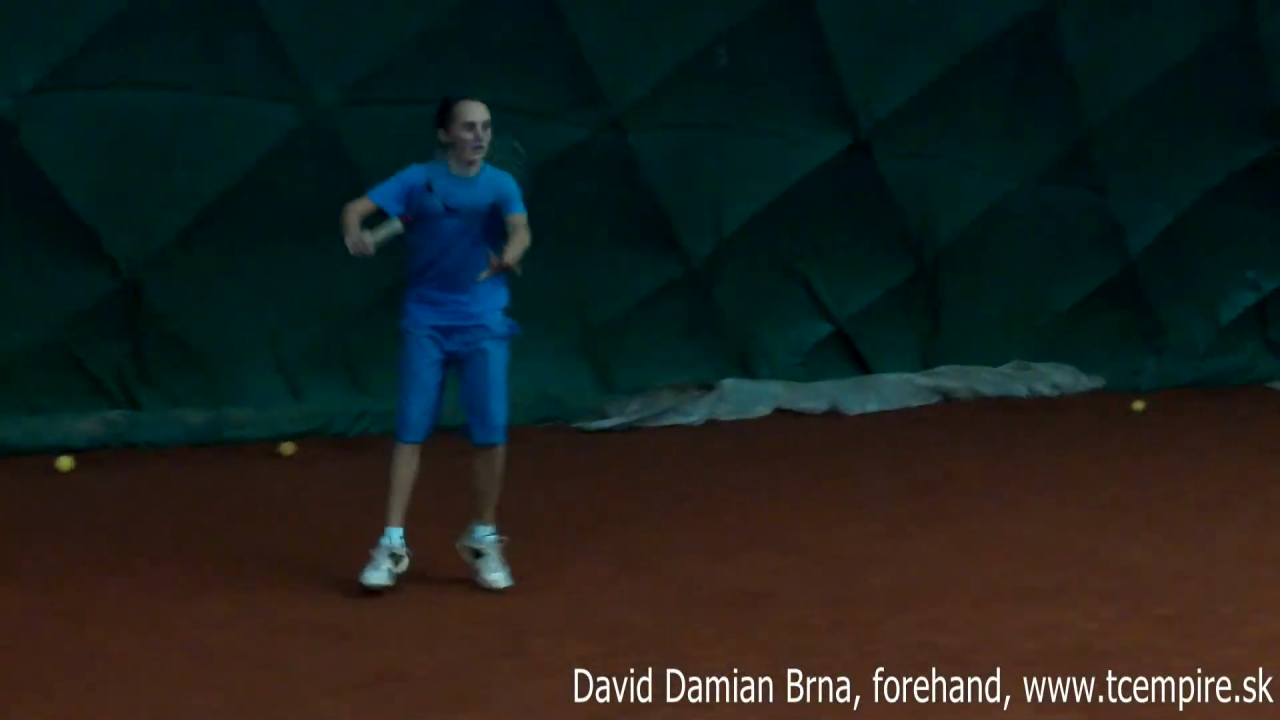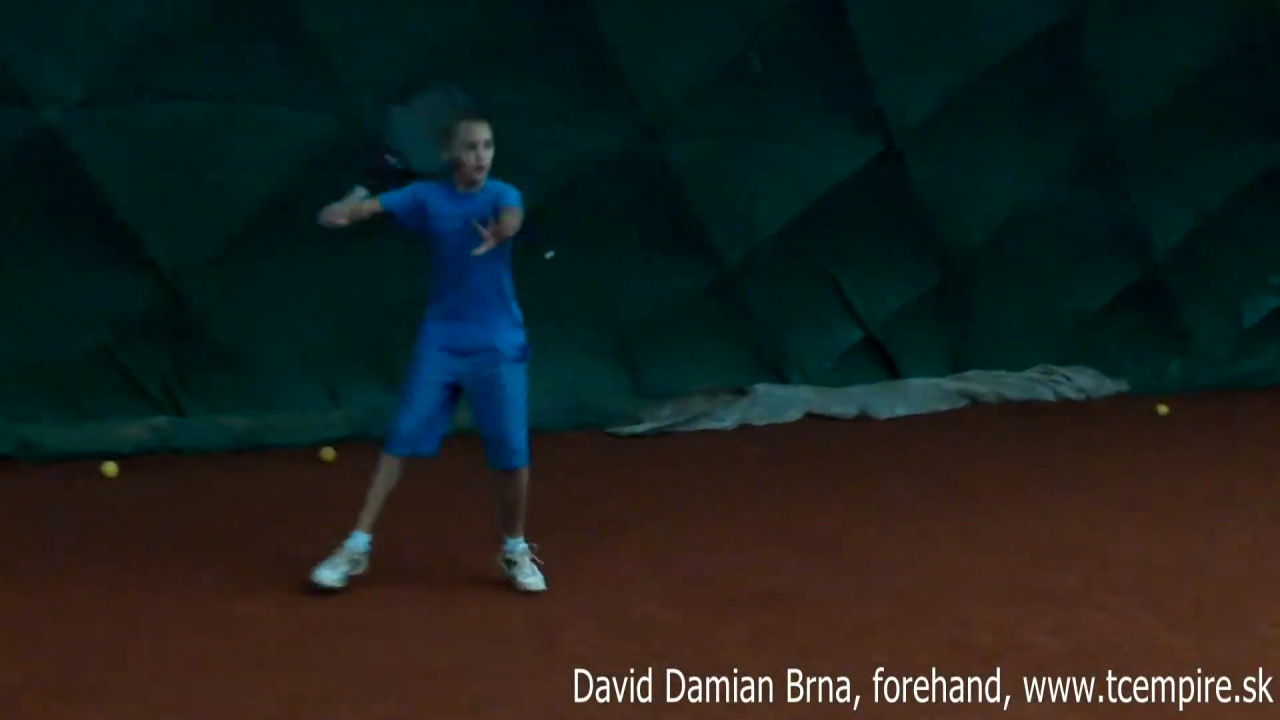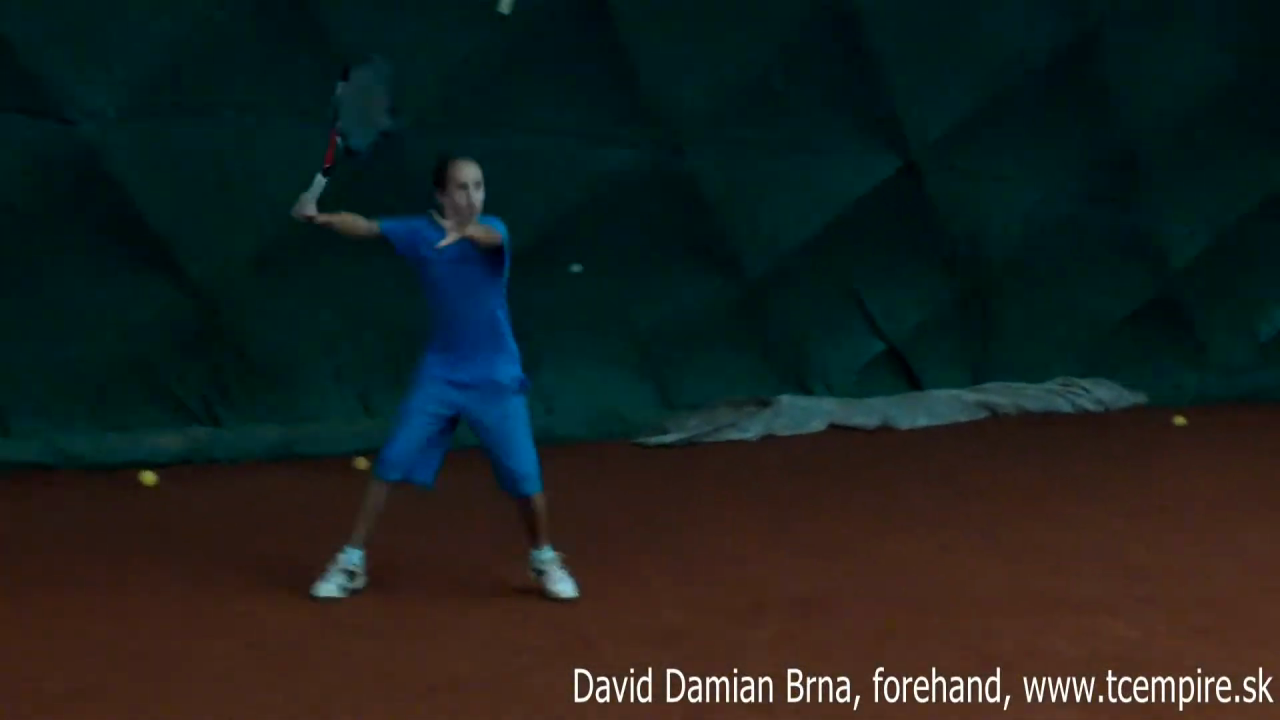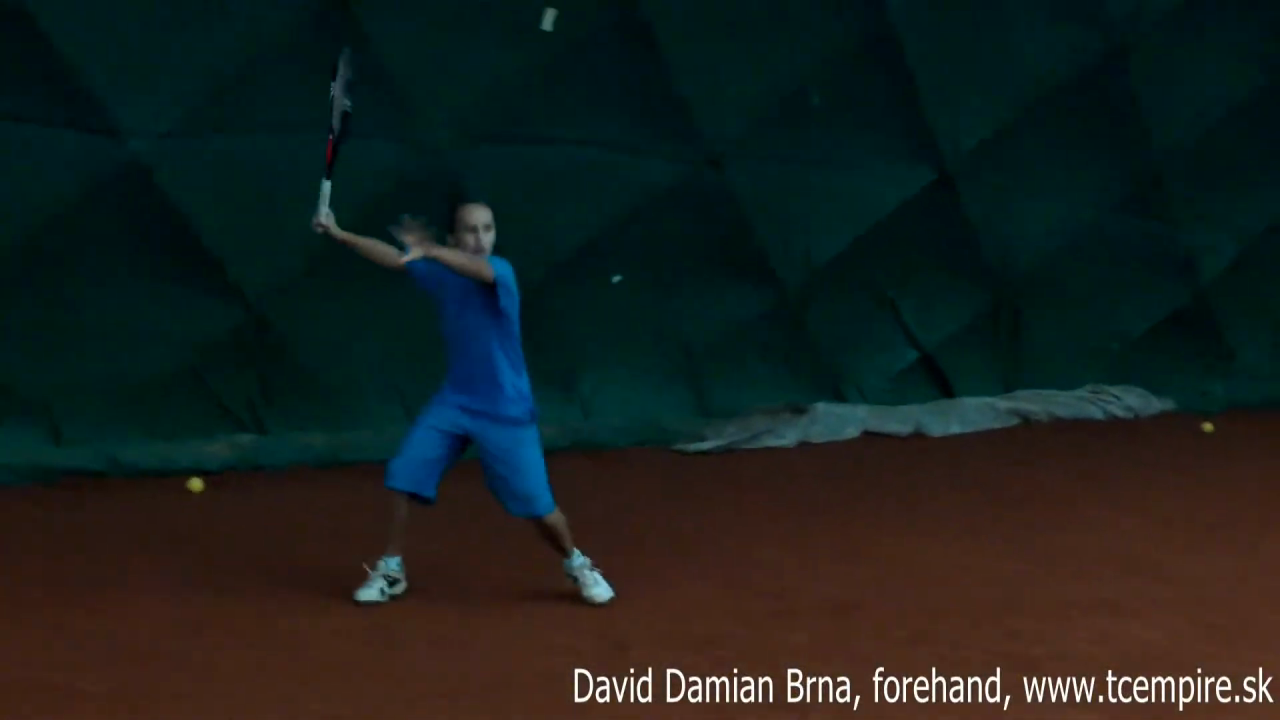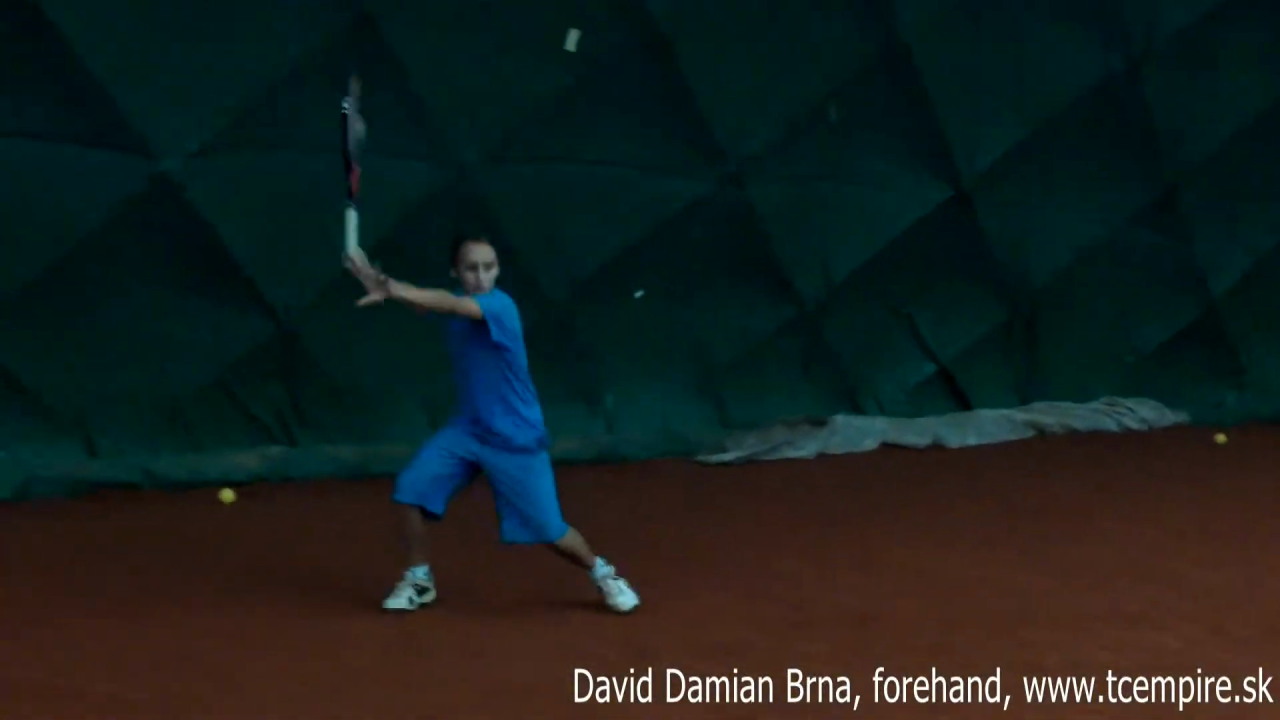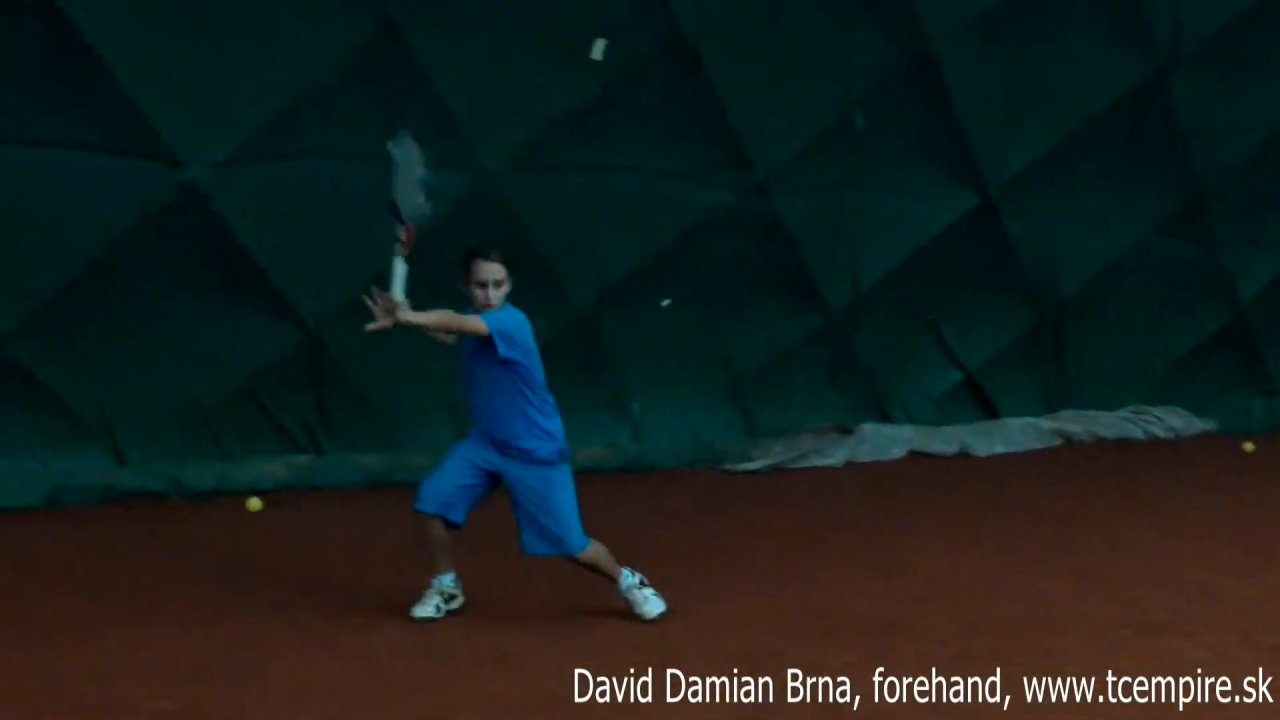
dt=0.1s
person 1, frame 1
left shoulder: (501, 183)
right shoulder: (420, 179)
left elbow: (520, 231)
right elbow: (360, 206)
left wrist: (507, 257)
right wrist: (353, 231)
left hip: (483, 321)
right hip: (426, 318)
left knee: (489, 431)
right knee: (412, 427)
left ankle: (481, 539)
right ankle: (391, 543)
person 1, frame 2
left shoulder: (502, 194)
right shoulder: (426, 196)
left elbow: (512, 219)
right elbow: (365, 207)
left wrist: (496, 234)
right wrist: (342, 211)
left hip: (498, 343)
right hip: (439, 338)
left knee: (512, 451)
right knee: (403, 439)
left ankle: (516, 550)
right ankle: (357, 547)
person 1, frame 3
left shoulder: (492, 229)
right shoulder: (422, 233)
left elbow: (489, 237)
right elbow: (364, 224)
left wrist: (464, 229)
right wrist: (318, 216)
left hip: (496, 378)
right hip: (439, 373)
left knee: (524, 480)
right knee: (395, 463)
left ankle: (544, 559)
right ankle: (350, 561)
person 1, frame 4
left shoulder: (497, 272)
right shoulder: (440, 267)
left elbow: (473, 268)
right elbow: (390, 256)
left wrist: (428, 250)
right wrist: (341, 233)
left hip: (508, 409)
right hip: (455, 401)
left knee: (537, 505)
right knee: (403, 476)
left ankle: (577, 565)
right ankle: (390, 569)
person 1, frame 5
left shoulder: (499, 306)
right shoulder: (452, 305)
left elbow: (447, 302)
right elbow: (425, 302)
left wrist: (392, 290)
right wrist: (374, 278)
left hip: (516, 437)
right hip: (466, 429)
left knee: (548, 530)
right knee: (409, 490)
left ankle: (602, 572)
right ankle: (419, 578)
person 1, frame 6
left shoulder: (511, 321)
right shoulder: (472, 323)
left elbow: (456, 322)
right elbow: (451, 333)
left wrist: (406, 318)
right wrist: (401, 314)
left hip: (537, 449)
right hip: (487, 441)
left knee: (571, 544)
right knee: (431, 500)
left ankle: (628, 581)
right ankle: (445, 586)
